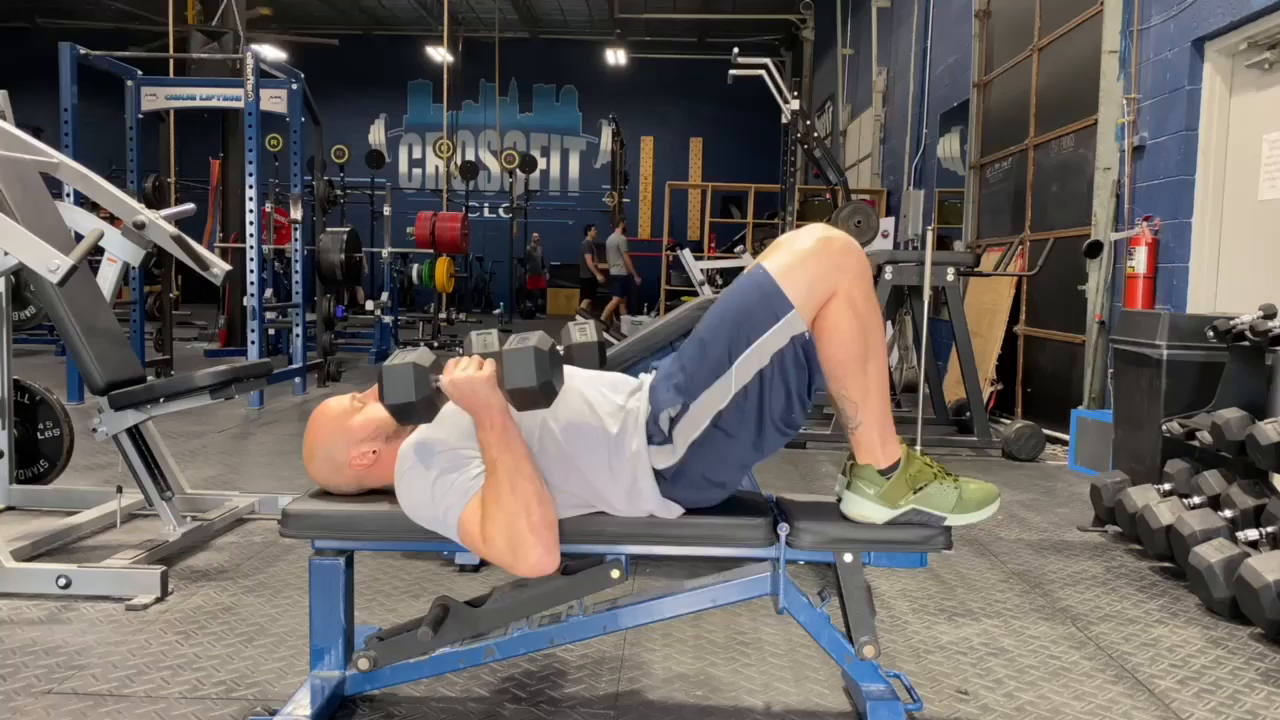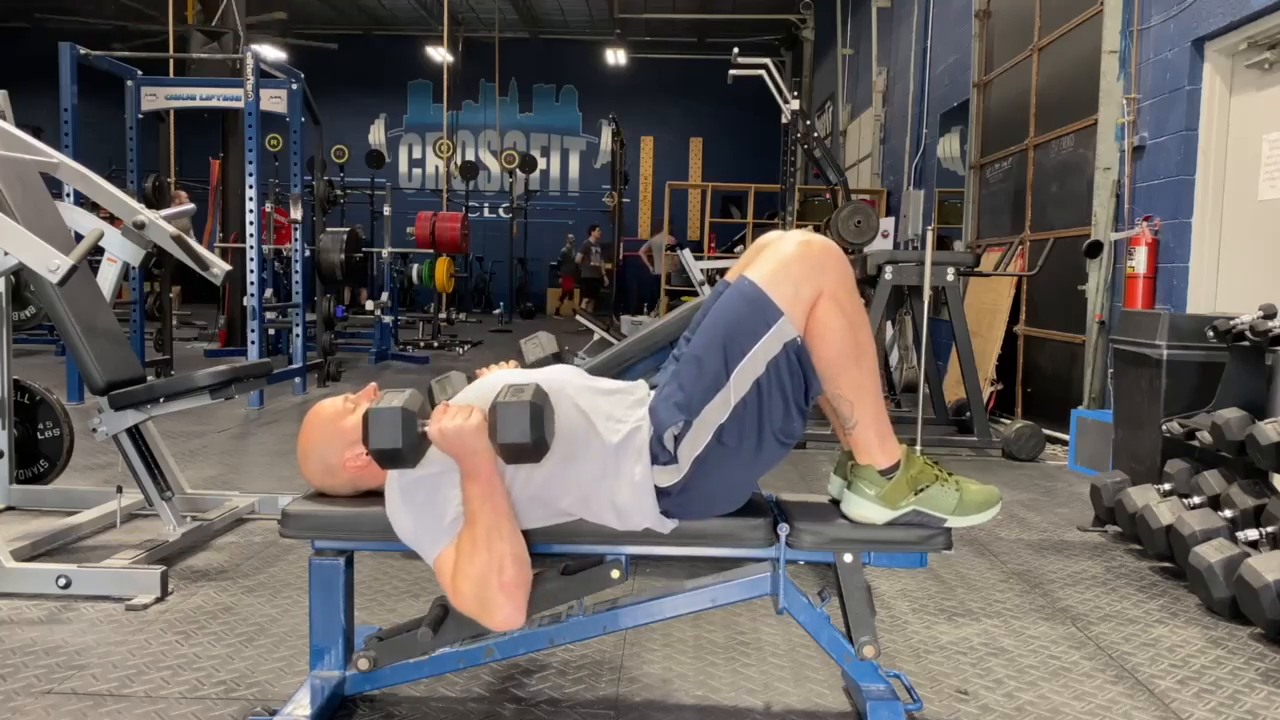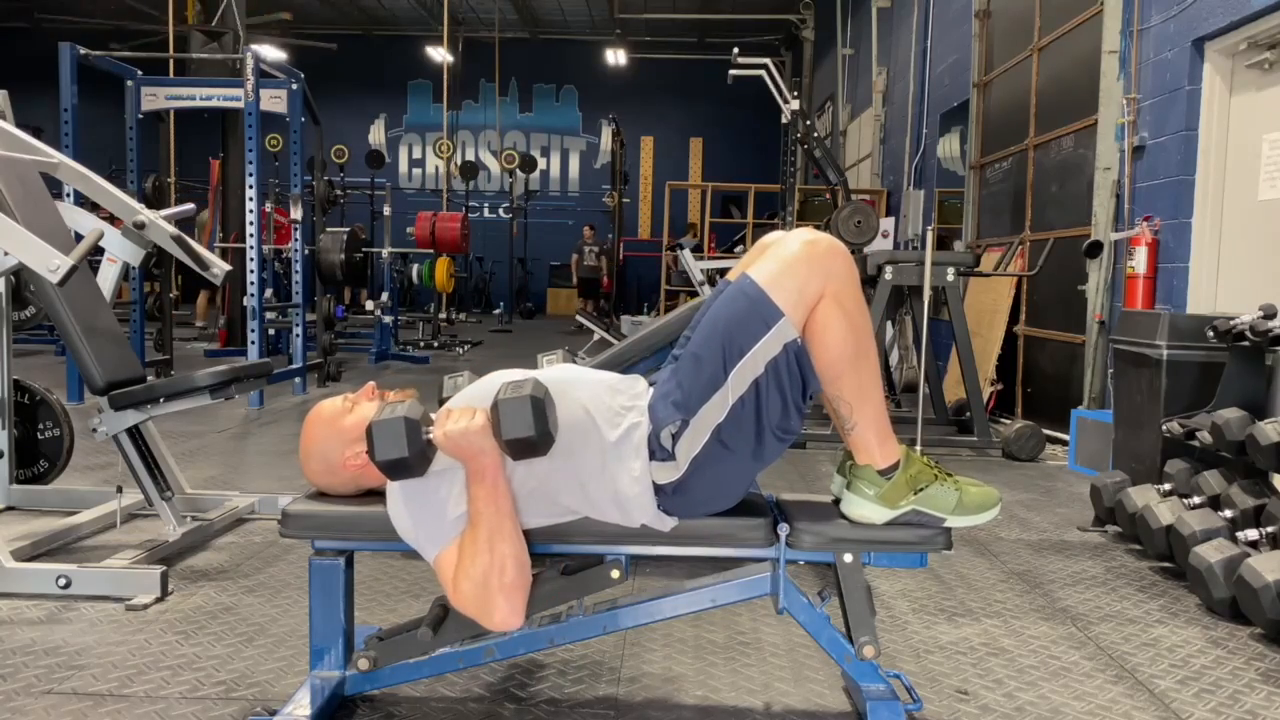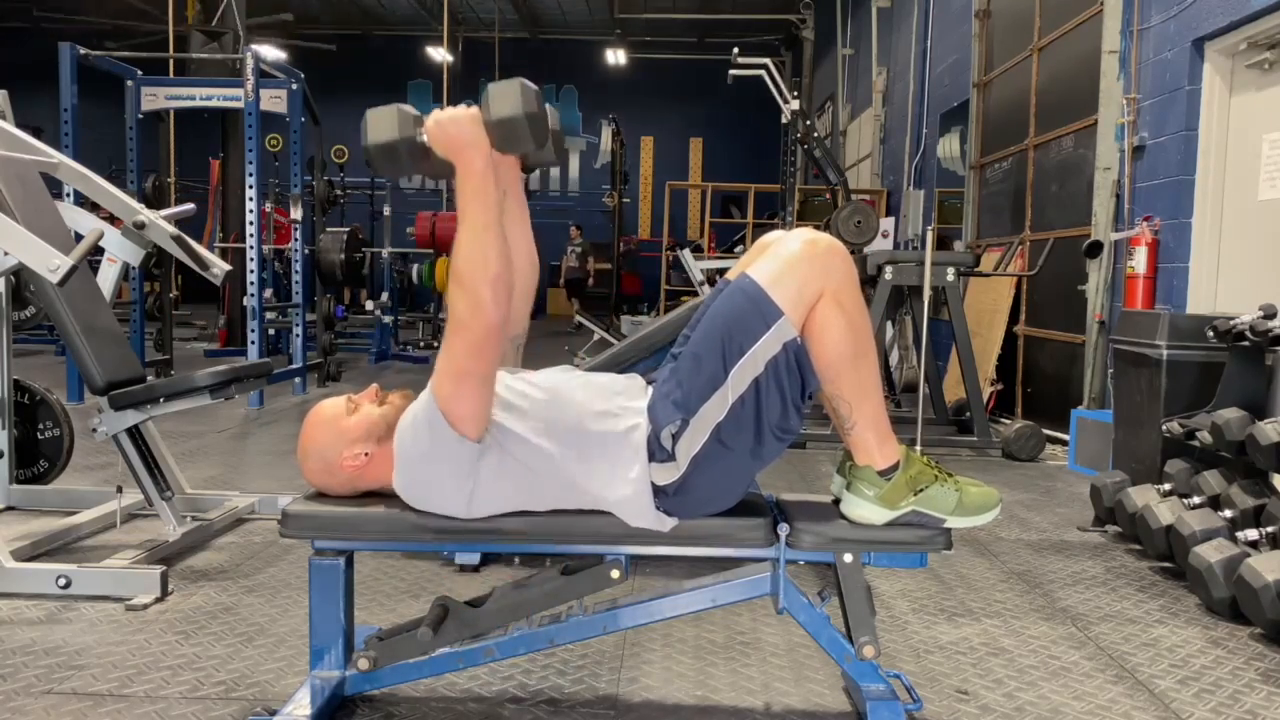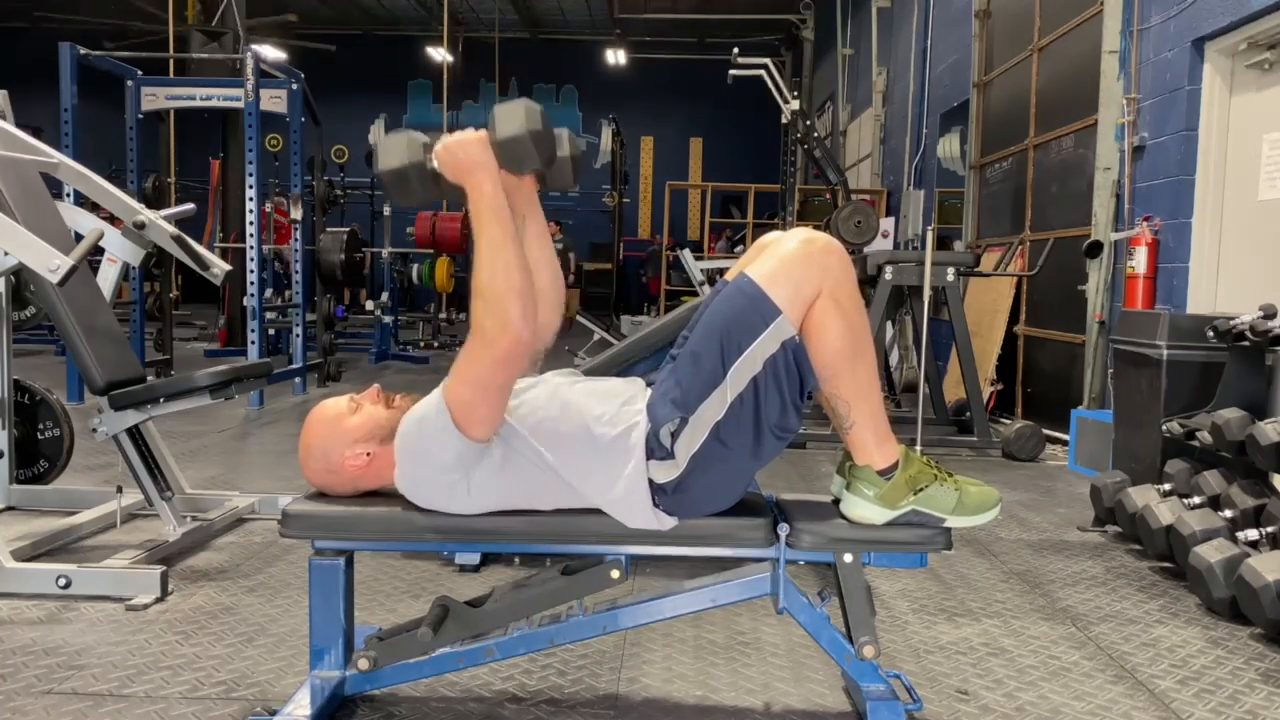
dt=1s
person 1, frame 1
left shoulder: (437, 434)
right shoulder: (426, 474)
right elbow: (535, 553)
right wrist: (489, 413)
left hip: (656, 404)
right hip: (680, 446)
left knee: (805, 252)
right knee: (831, 256)
left ankle: (871, 460)
right ankle: (884, 476)
person 1, frame 2
left shoulder: (433, 439)
right shoulder: (420, 488)
right elbow: (503, 608)
left wrist: (515, 384)
right wrist: (476, 462)
left hip: (656, 409)
right hip: (679, 457)
left knee: (778, 249)
right knee: (812, 260)
left ankle: (862, 460)
right ankle: (886, 478)
person 1, frame 3
left shoulder: (432, 444)
right shoulder: (420, 491)
right elbow: (502, 609)
right wrist: (481, 462)
left hip: (657, 411)
right hip: (678, 454)
left knee: (784, 251)
right knee: (815, 258)
left ankle: (867, 459)
right ankle: (885, 476)
person 1, frame 4
left shoulder: (455, 419)
right shoulder: (428, 456)
left elbow: (512, 305)
right elbow: (479, 322)
left wrist: (505, 172)
right wrist: (470, 162)
left hip: (663, 426)
right hip: (675, 456)
left knee: (781, 251)
right knee: (814, 259)
left ankle: (868, 462)
right ankle: (885, 476)
person 1, frame 5
left shoulder: (459, 419)
right shoulder: (429, 452)
left elbow: (544, 314)
right elbow: (511, 333)
left wrist: (520, 189)
right wrist: (481, 180)
left hip: (666, 430)
right hip: (676, 455)
left knee: (786, 259)
right knee: (810, 256)
left ankle: (867, 466)
right ankle: (885, 478)
